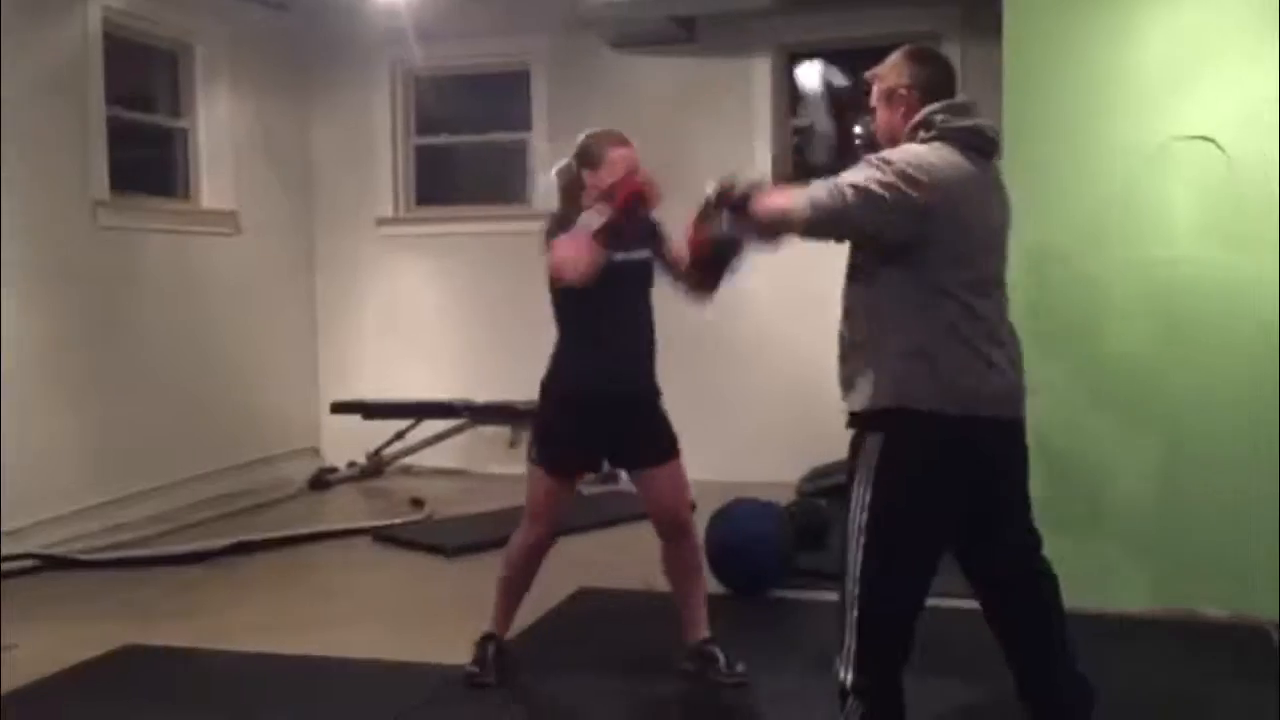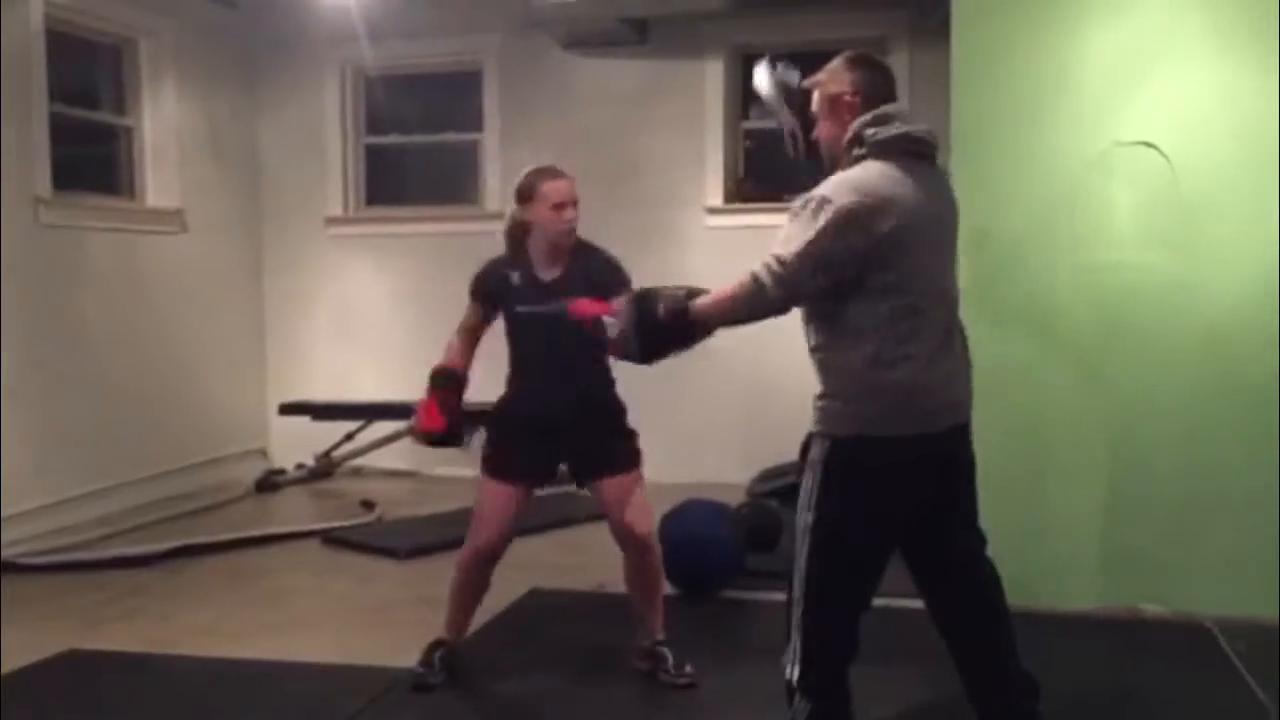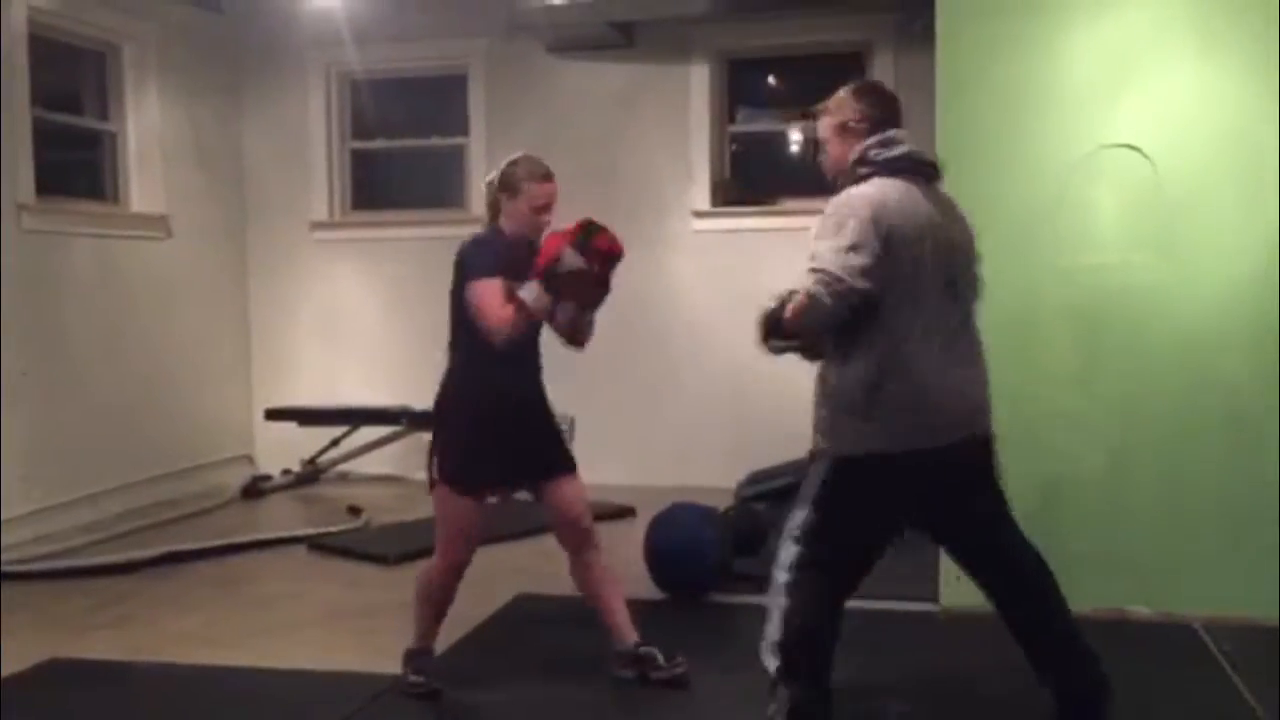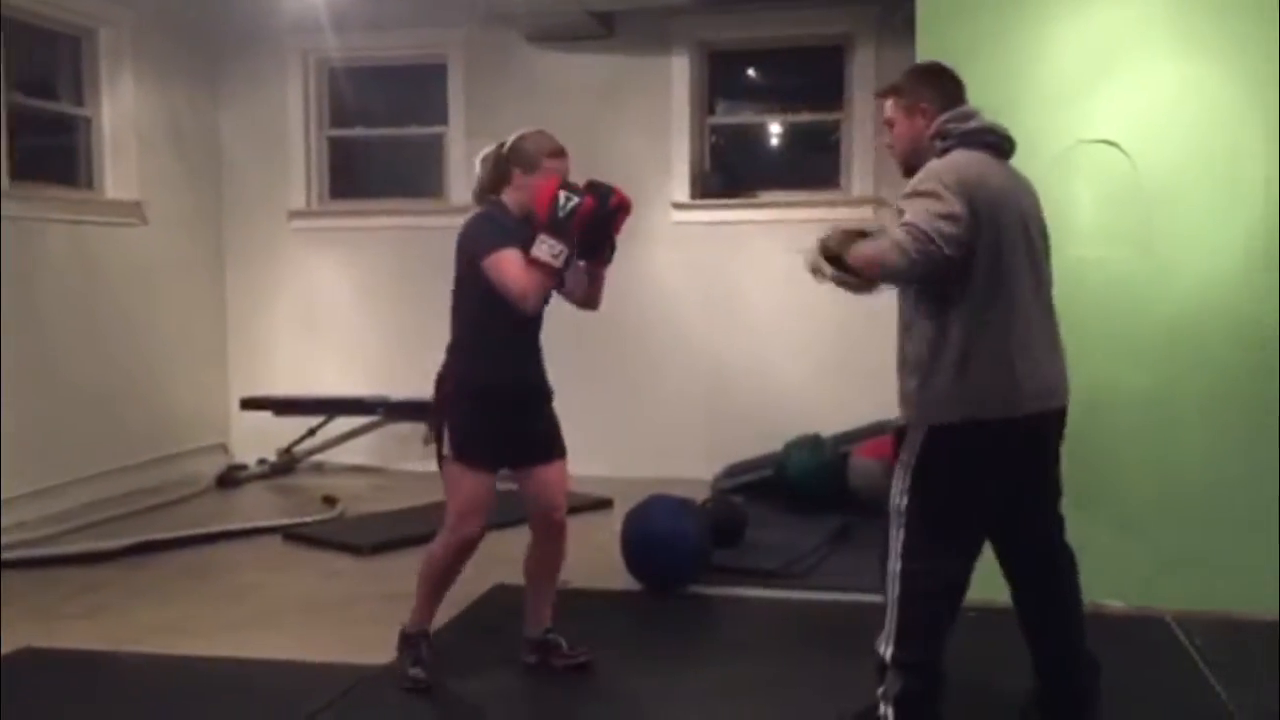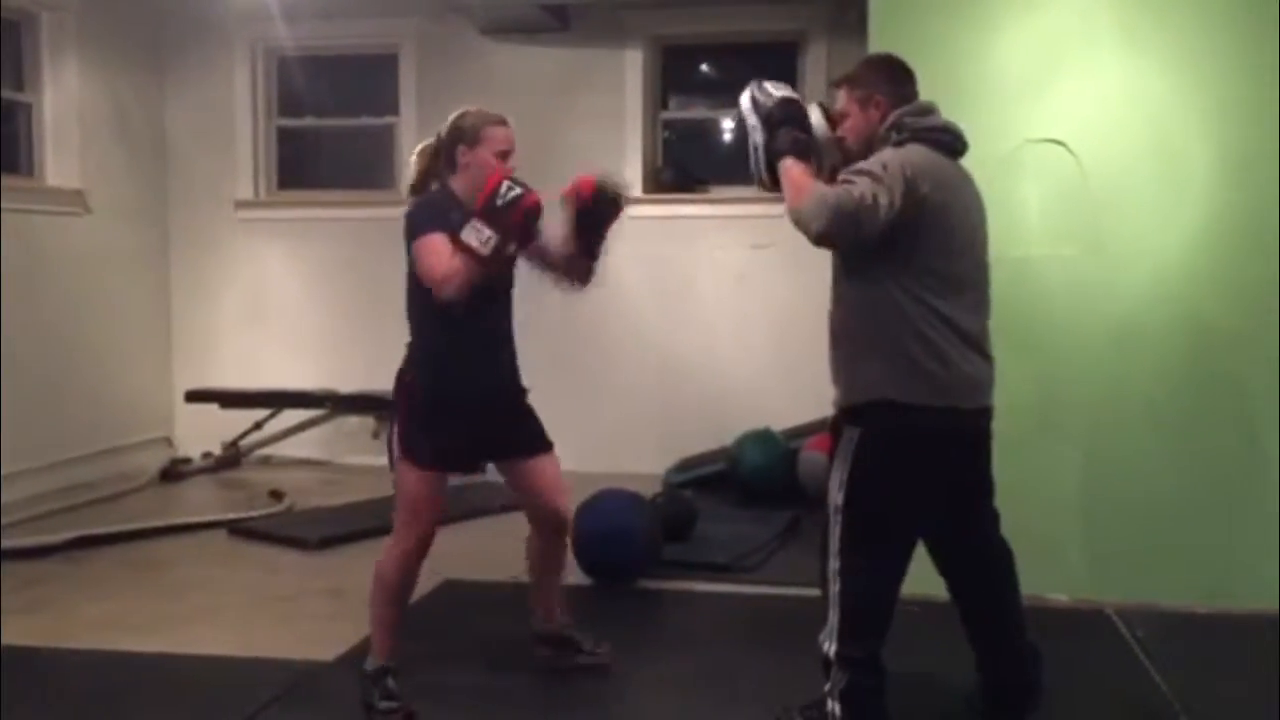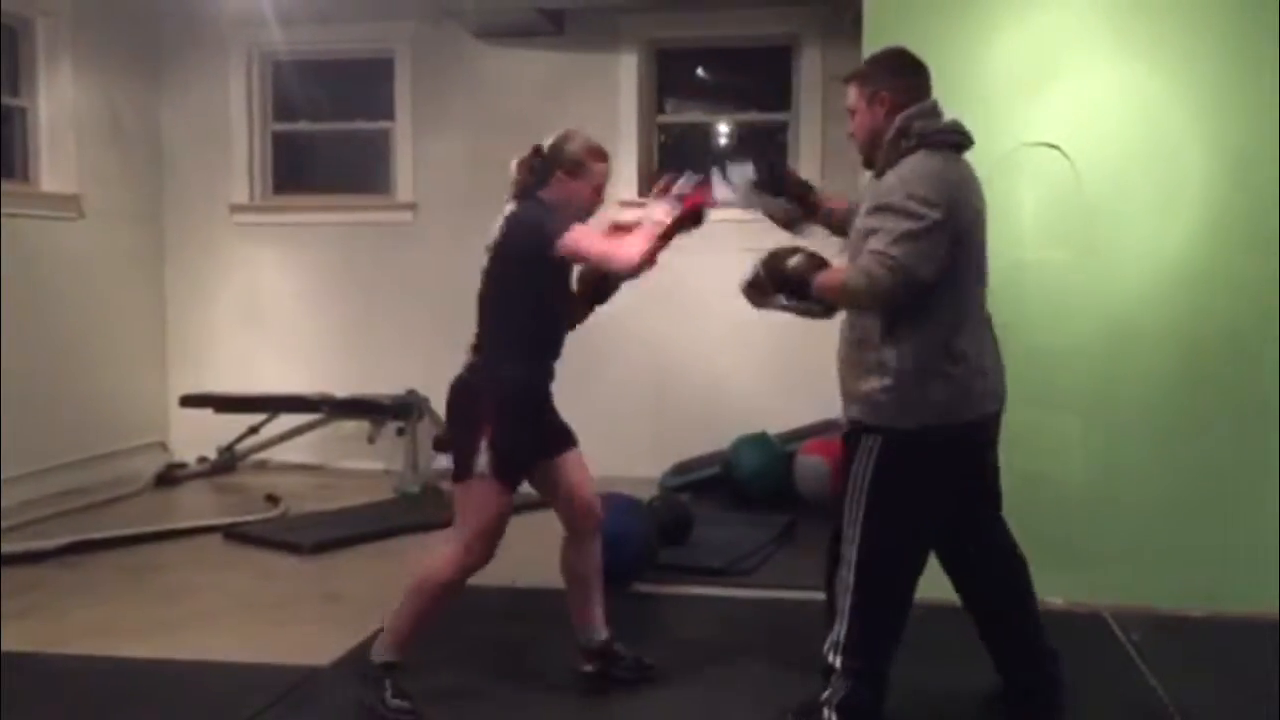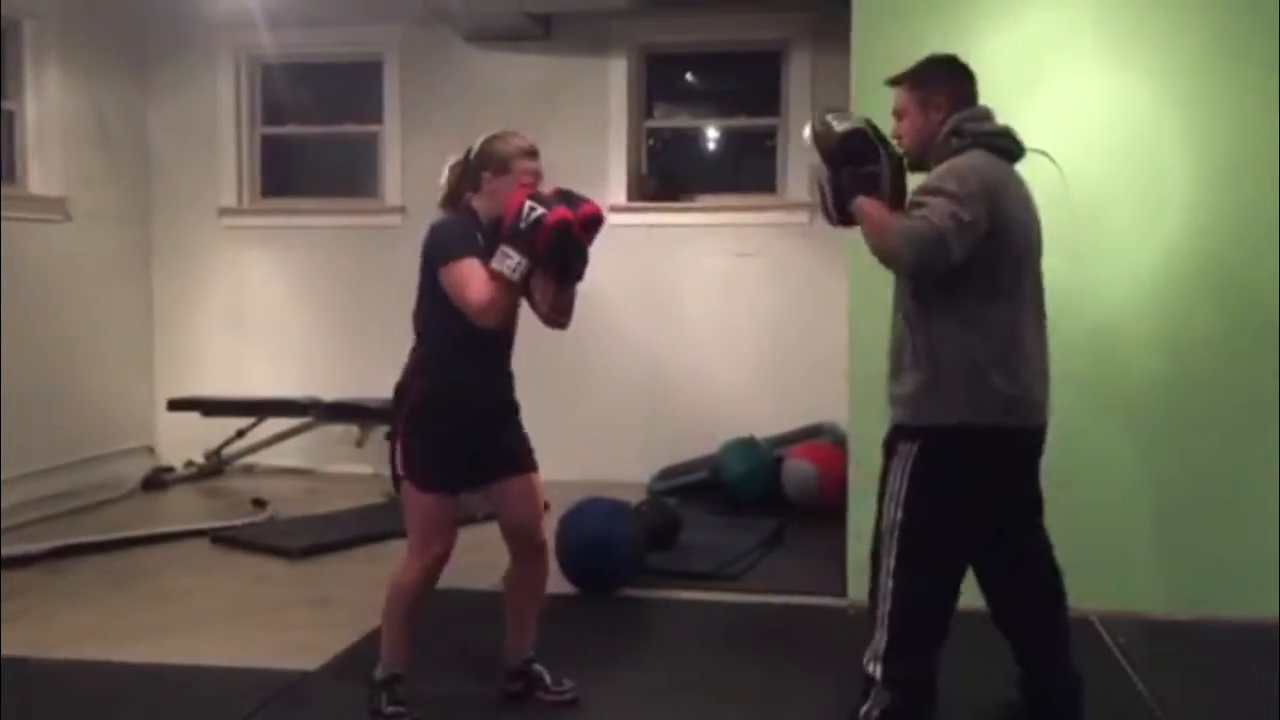
dt=0.5s
person 1, frame 1
left shoulder: (914, 169)
right shoulder: (979, 173)
left elbow: (813, 210)
left wrist: (746, 201)
left hip: (919, 417)
right hip: (994, 411)
left knee: (882, 587)
right knee: (1016, 572)
person 1, frame 2
left shoulder: (852, 193)
right shoulder: (928, 180)
left elbow: (773, 288)
left wrist: (686, 314)
left hip: (868, 428)
right hip: (941, 418)
left knee: (825, 589)
right knee: (962, 573)
person 1, frame 3
left shoulder: (858, 205)
right shoulder: (944, 209)
left elbow: (822, 303)
left wrist: (785, 317)
right wrist: (813, 324)
left hip: (874, 440)
right hip: (961, 429)
left knee: (807, 580)
right knee: (1010, 568)
person 1, frame 4
left shoulder: (947, 176)
right shoulder: (1007, 178)
left elbow: (911, 254)
left wrist: (856, 253)
right wrist: (881, 254)
left hip: (961, 412)
right hip: (1033, 403)
left knee: (922, 563)
right knee: (1039, 553)
person 1, frame 5
left shoulder: (897, 166)
right shoulder: (949, 172)
left elbow: (824, 217)
right elbow: (866, 223)
left wrist: (788, 154)
right wrist: (814, 160)
left hip: (895, 404)
right hip: (961, 399)
left knee: (860, 556)
right knee: (975, 548)
person 1, frame 6
left shoulder: (913, 181)
right shoulder: (948, 171)
left elbow: (879, 282)
right elbow: (864, 224)
left wrist: (802, 279)
right wrist: (801, 194)
left hip: (909, 417)
right hip: (966, 407)
left knee: (866, 569)
right knee: (984, 554)
person 1, frame 7
left shoulder: (963, 176)
right shoulder: (1000, 177)
left elbow: (913, 250)
left wrist: (861, 199)
right wrist: (879, 202)
left hip: (951, 419)
right hip: (1011, 414)
left knee: (909, 579)
right knee: (1020, 566)
person 2, frame 1
left shoulder: (641, 225)
right shoulder: (570, 225)
left elbow: (692, 275)
right elbow: (574, 272)
right wrist: (605, 212)
left hip: (635, 398)
right hip: (572, 399)
left knee: (678, 522)
right knee: (538, 530)
left ankle: (699, 644)
right ankle: (494, 639)
person 2, frame 2
left shoulder: (600, 267)
right shoulder: (499, 277)
right elbow: (466, 337)
left wrist: (611, 329)
right wrist: (442, 389)
left hip: (598, 420)
right hip: (527, 421)
left knee: (639, 535)
right knee: (484, 542)
left ankle: (654, 645)
right ankle: (447, 644)
person 2, frame 3
left shoulder: (538, 257)
right shoulder: (480, 254)
left elbow: (575, 337)
right elbow: (499, 330)
left wrist: (589, 290)
right wrist: (546, 283)
left hip: (527, 412)
right hip: (470, 417)
left knee: (580, 531)
right knee: (454, 552)
left ankle: (630, 649)
right ankle: (419, 653)
person 2, frame 4
left shoulder: (538, 227)
right shoulder: (485, 228)
left elbow: (587, 298)
right elbow: (529, 296)
left wrist: (598, 239)
right wrist: (559, 235)
left hip: (525, 390)
right hip: (471, 393)
left knee: (552, 516)
right knee: (465, 527)
left ankle: (539, 635)
right ankle: (415, 635)
person 2, frame 5
left shoulder: (504, 215)
right shoulder: (429, 212)
left elbow: (575, 272)
right elbow: (447, 286)
left wrist: (588, 228)
right wrist: (491, 226)
left hip: (498, 390)
right hip: (433, 392)
left knee: (554, 513)
right knee: (413, 537)
left ankle: (553, 630)
right ankle: (379, 668)
person 2, frame 6
left shoulder: (541, 227)
right shoulder: (537, 224)
right elbow: (625, 258)
right wrist: (670, 207)
left hip: (528, 399)
right hip: (491, 402)
left knee: (585, 516)
right knee: (471, 546)
left ankle: (597, 650)
right ankle: (387, 661)
person 2, frame 7
left shoulder: (510, 232)
right shoulder: (450, 235)
left elbow: (556, 317)
right elbow: (486, 310)
left hip: (494, 408)
right hip: (434, 411)
left knee: (532, 543)
right knee: (429, 553)
left ankle: (520, 667)
